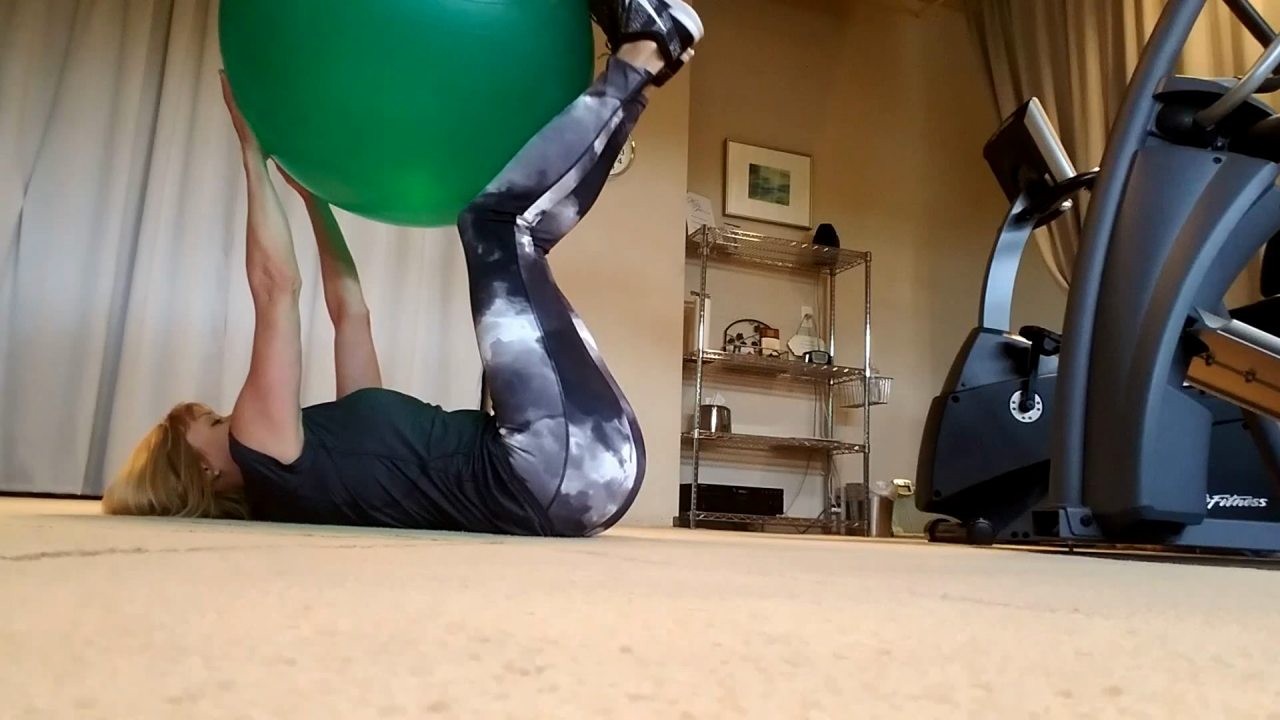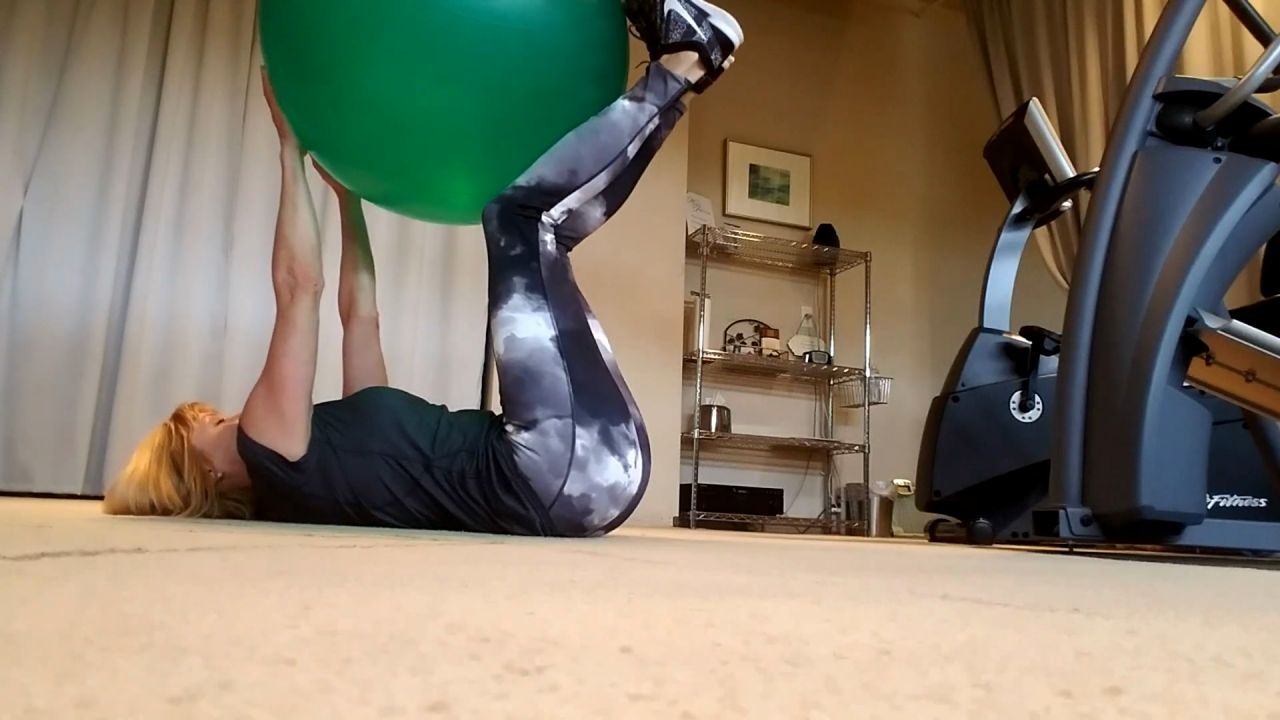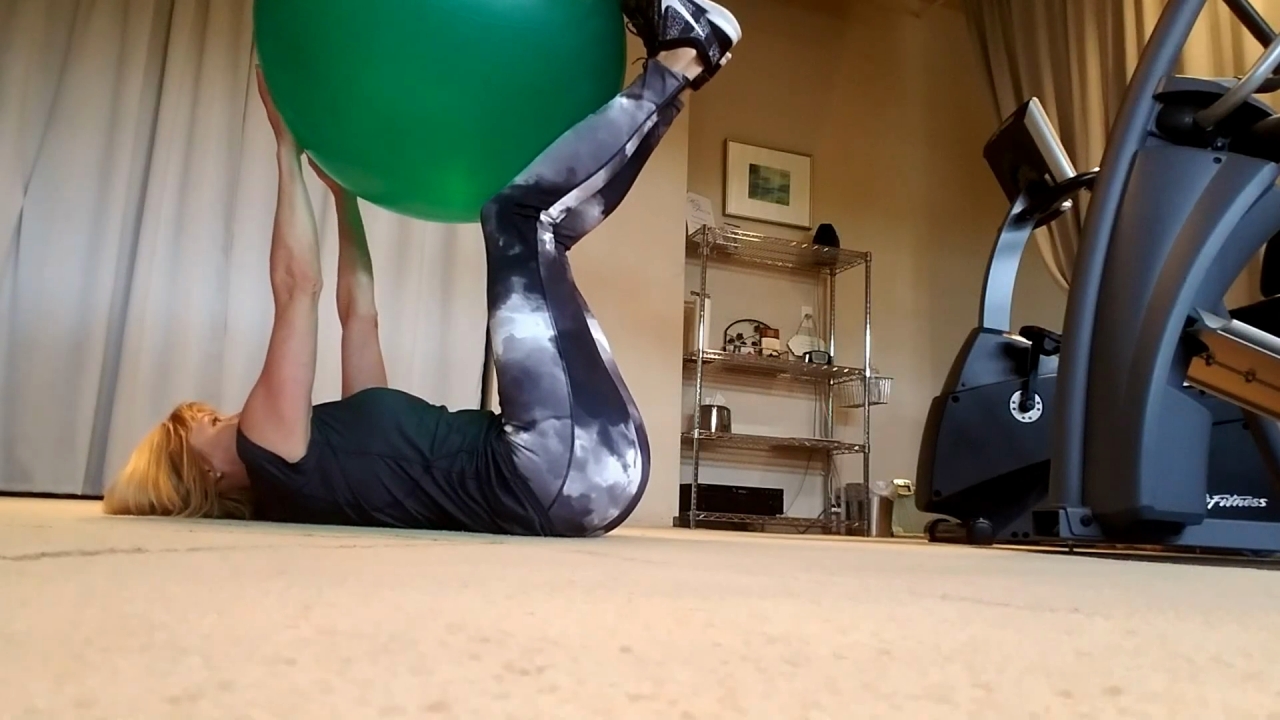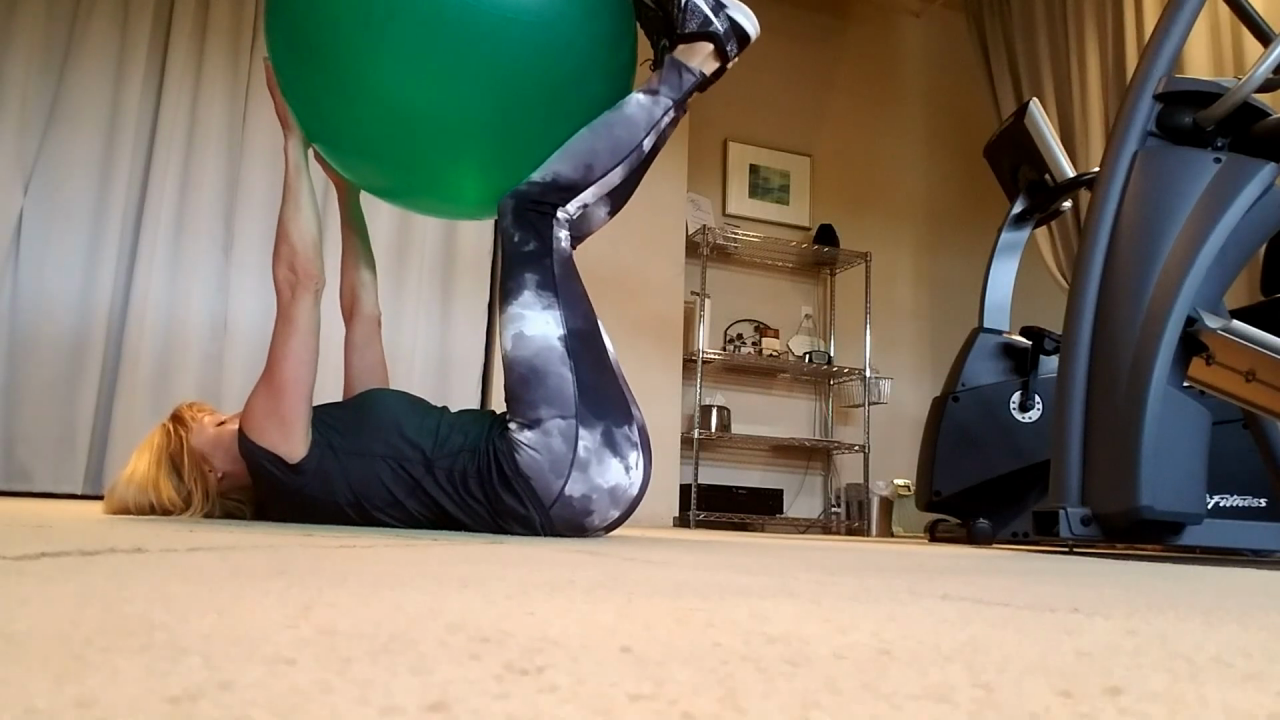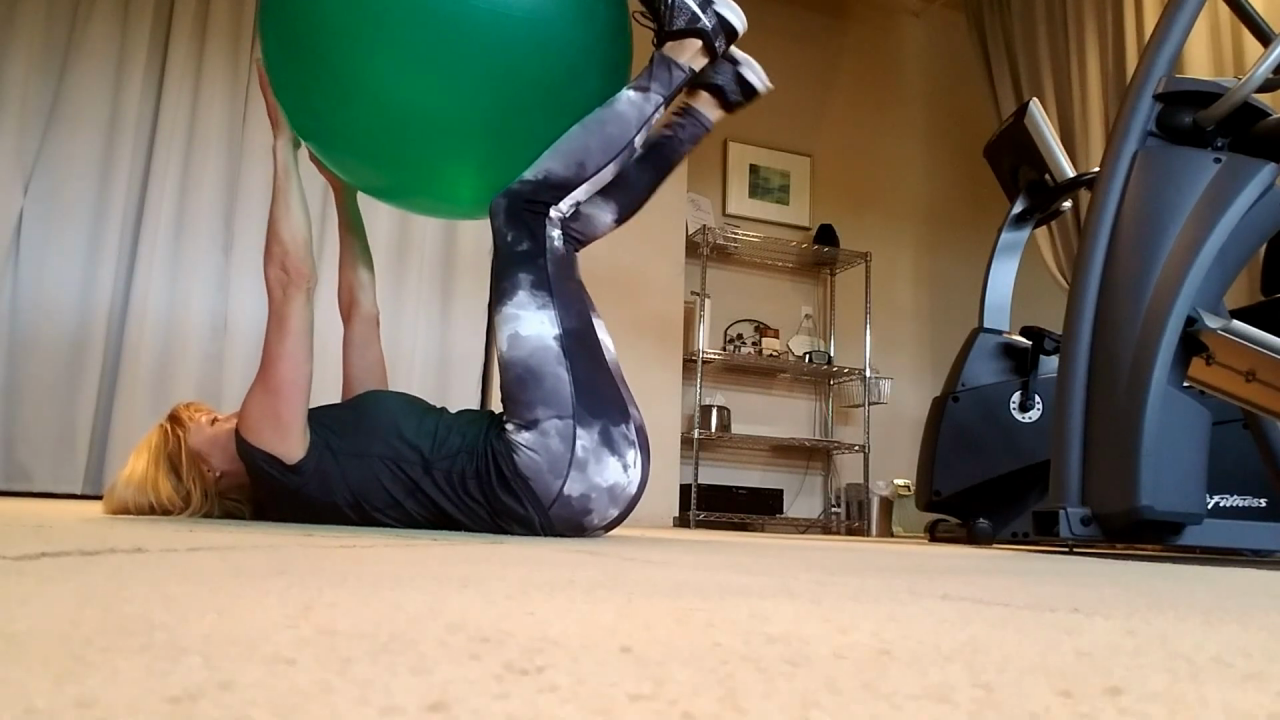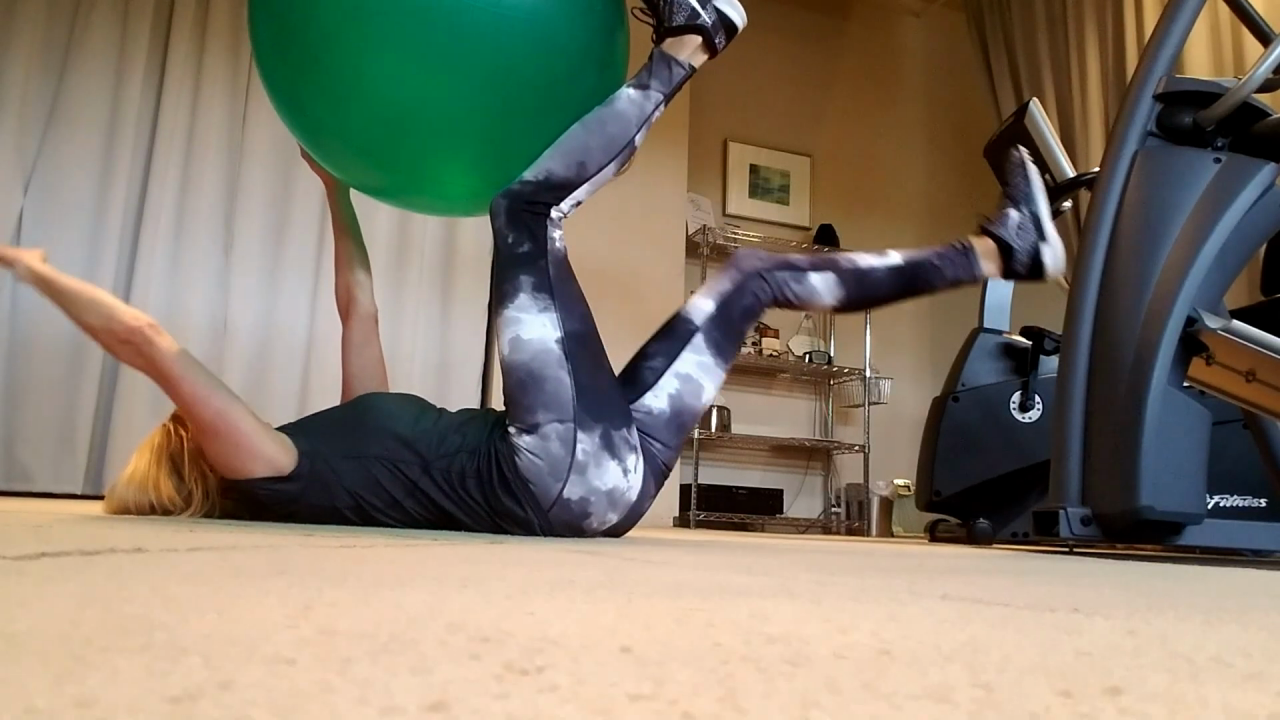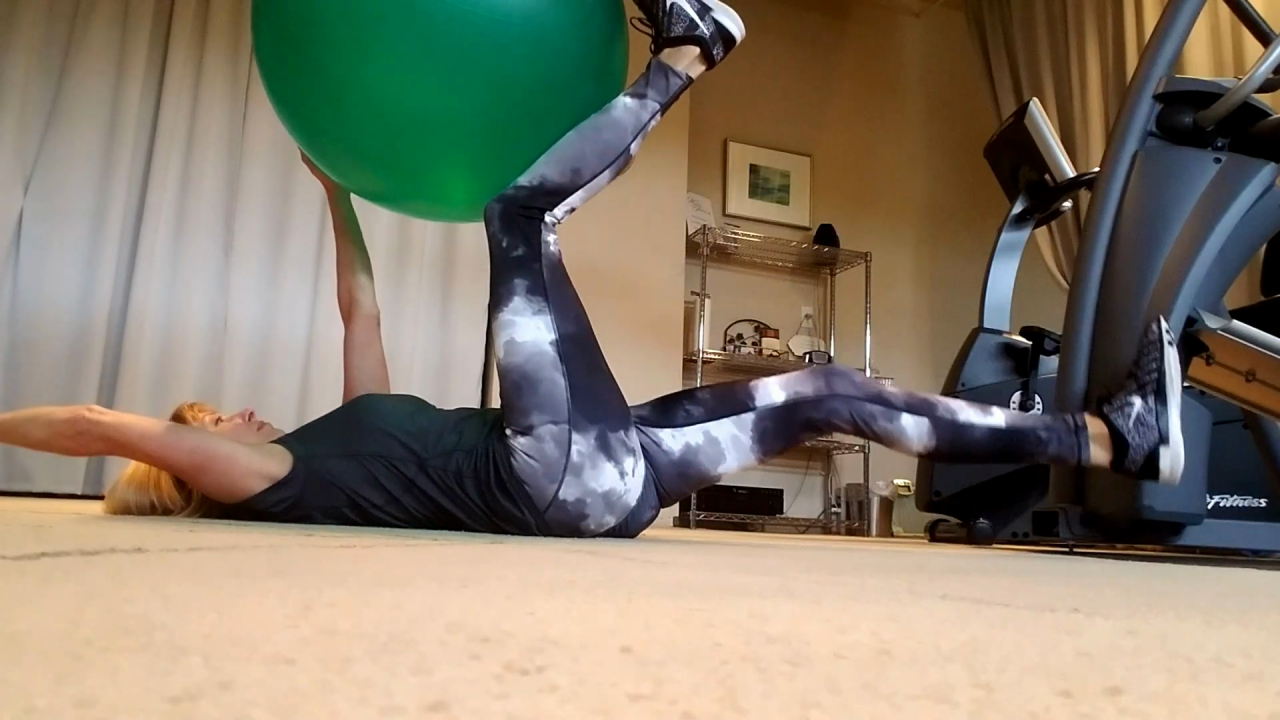
dt=0.7s
person 1, frame 1
left shoulder: (322, 441)
right shoulder: (266, 459)
left elbow: (350, 310)
right elbow: (277, 288)
left wrist: (314, 196)
right wrist: (253, 151)
left hip: (579, 463)
right hip: (563, 475)
left knee: (509, 231)
right knee: (497, 219)
left ankle: (638, 66)
right ankle: (636, 60)
person 1, frame 2
left shoulder: (327, 443)
right shoulder: (270, 454)
left elbow: (359, 309)
right elbow: (299, 285)
left wrist: (347, 189)
right wrist: (290, 147)
left hip: (586, 470)
right hip: (566, 476)
left knee: (532, 230)
right knee: (520, 213)
left ankle: (675, 74)
right ankle: (680, 65)
person 1, frame 3
left shoulder: (325, 439)
right shoulder: (270, 454)
left elbow: (358, 310)
right elbow: (297, 286)
left wrist: (343, 190)
right wrist: (287, 147)
left hip: (589, 462)
right hip: (568, 474)
left knee: (535, 230)
right knee: (516, 211)
left ankle: (671, 78)
right ankle: (678, 60)
person 1, frame 4
left shoulder: (329, 440)
right shoulder: (271, 453)
left elbow: (360, 308)
right elbow: (300, 283)
left wrist: (346, 185)
right wrist: (295, 141)
left hip: (591, 467)
right hip: (568, 475)
left knee: (546, 231)
right knee: (531, 207)
left ankle: (677, 79)
right ankle: (694, 57)
person 1, frame 5
left shoulder: (322, 442)
right shoulder: (272, 456)
left elbow: (360, 311)
right elbow: (291, 283)
left wrist: (344, 189)
right wrist: (283, 139)
left hip: (589, 464)
right hip: (569, 472)
left knee: (545, 235)
right knee: (525, 209)
left ankle: (706, 96)
person 1, frame 6
left shoulder: (334, 434)
right shoulder: (268, 471)
left elbow: (359, 308)
right elbow: (155, 346)
left wrist: (336, 191)
left hip: (595, 470)
right hip: (569, 476)
left knee: (750, 274)
right knee: (523, 208)
left ankle: (991, 250)
person 1, frame 7
left shoulder: (337, 435)
right shoulder: (270, 480)
left elbow: (360, 308)
right elbow: (112, 428)
left wrist: (339, 194)
left hip: (599, 474)
right hip: (564, 473)
left knee: (822, 390)
right knee: (519, 213)
left ankle: (1108, 437)
